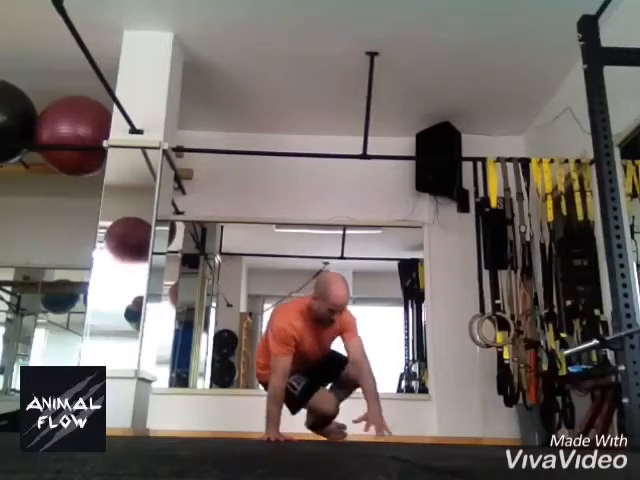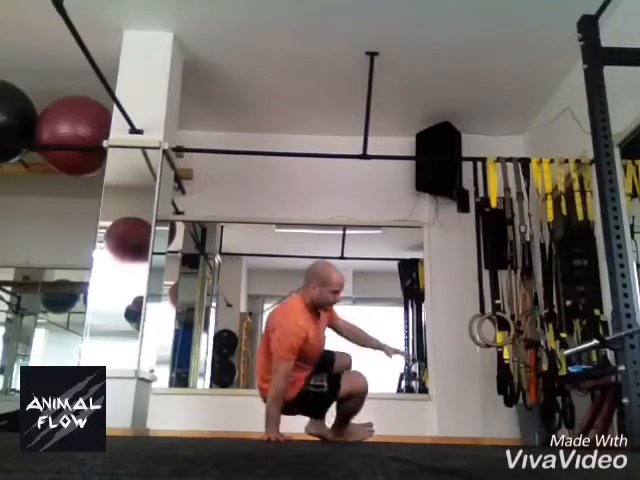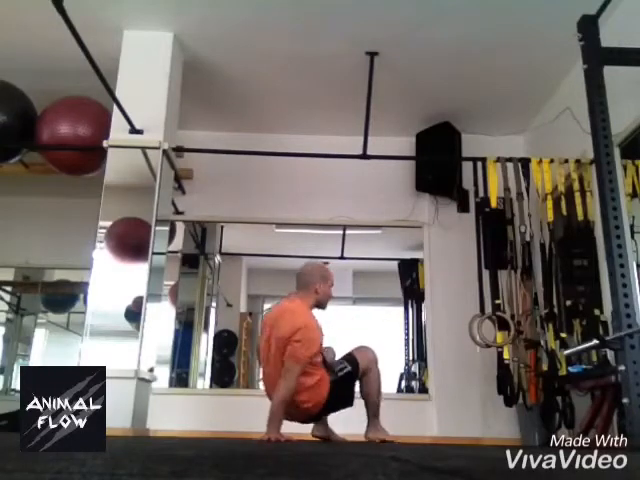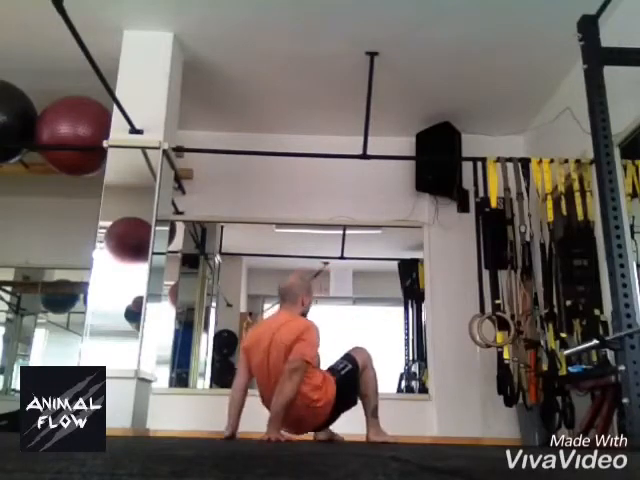
dt=0.3s
person 1, frame 1
left shoulder: (343, 317)
right shoulder: (287, 320)
left elbow: (359, 362)
right elbow: (278, 378)
left wrist: (374, 409)
right wrist: (272, 430)
right hip: (274, 370)
left knee: (355, 375)
right knee: (328, 407)
left ankle: (320, 418)
right ankle: (316, 423)
person 1, frame 2
left shoulder: (318, 307)
right shoulder: (292, 322)
left elbow: (345, 328)
right elbow: (279, 379)
left wrist: (383, 346)
right wrist: (272, 431)
right hip: (290, 390)
left knee: (344, 361)
right knee: (358, 384)
left ankle: (317, 423)
right ankle: (339, 429)
person 1, frame 3
left shoulder: (277, 310)
right shoulder: (306, 324)
right elbow: (288, 379)
right wrist: (272, 430)
left hip: (291, 400)
right hip: (308, 402)
left knee: (328, 354)
right knee: (366, 356)
left ankle: (321, 426)
right ankle: (373, 427)
person 1, frame 4
left shoulder: (253, 333)
right shoulder: (305, 328)
left elbow: (239, 383)
right elbow: (289, 380)
left wrist: (231, 429)
right wrist: (272, 429)
right hip: (317, 409)
right knee: (362, 355)
left ankle: (321, 429)
right ankle: (374, 429)
